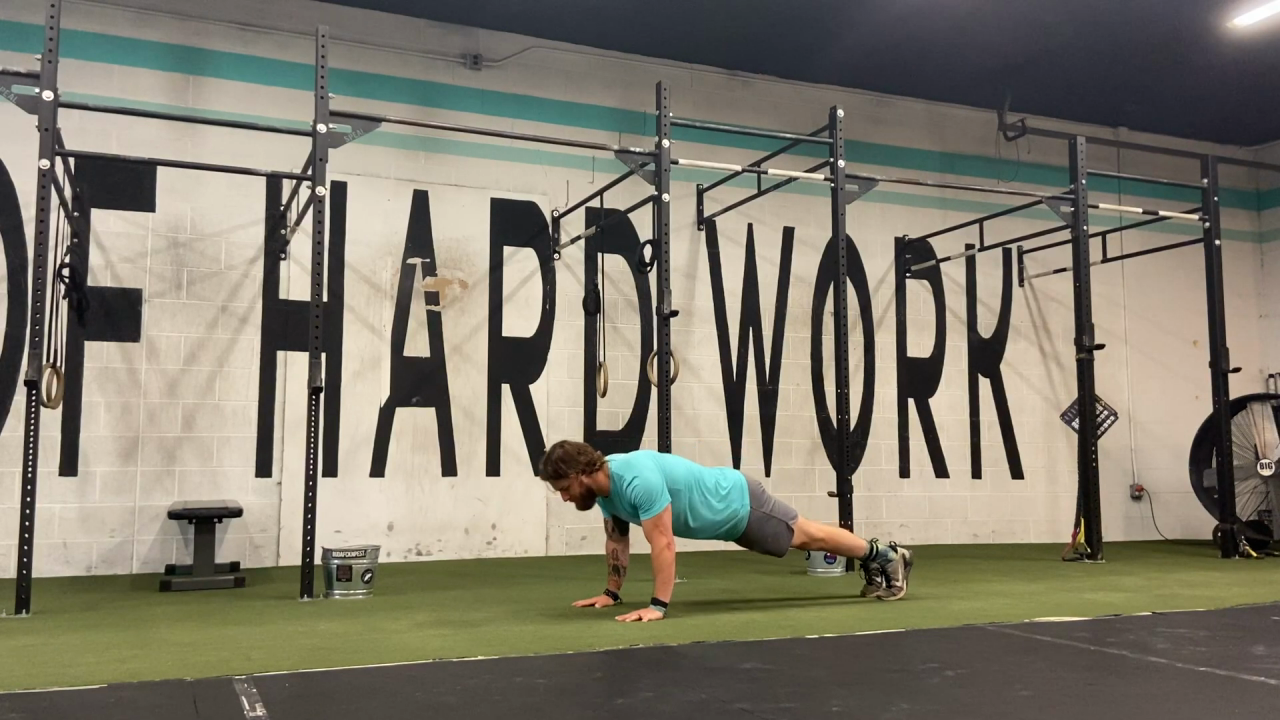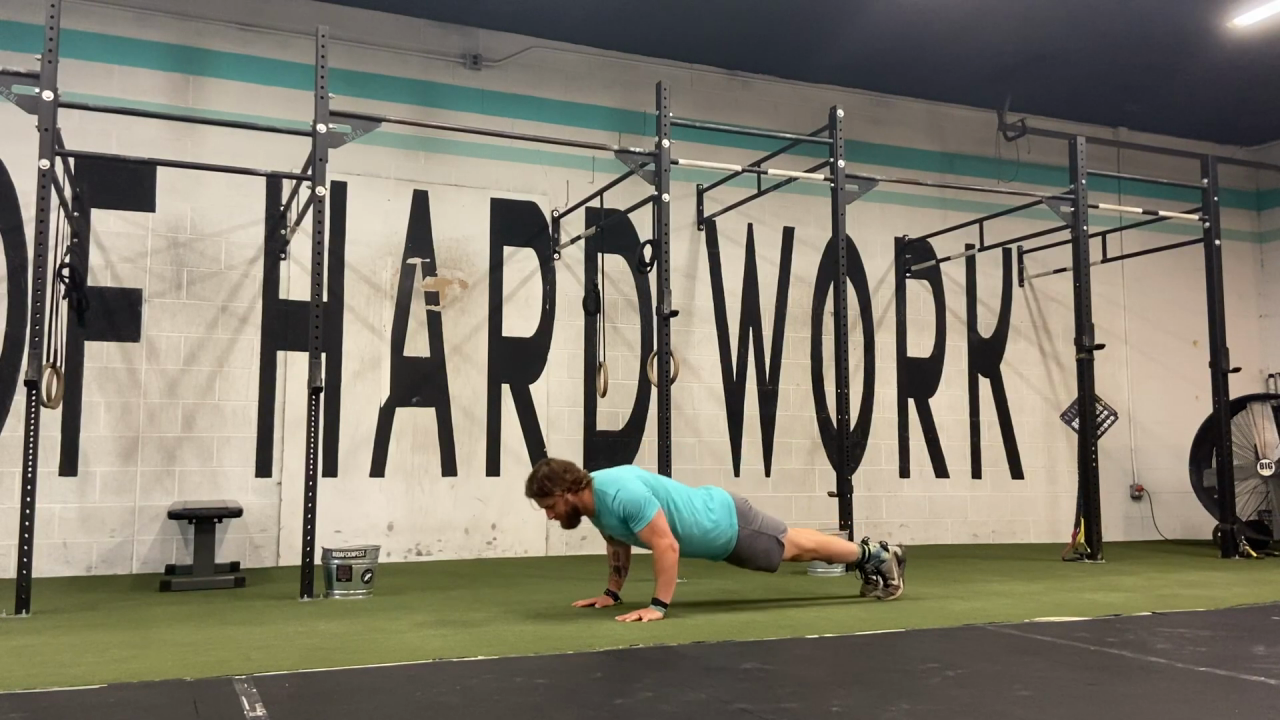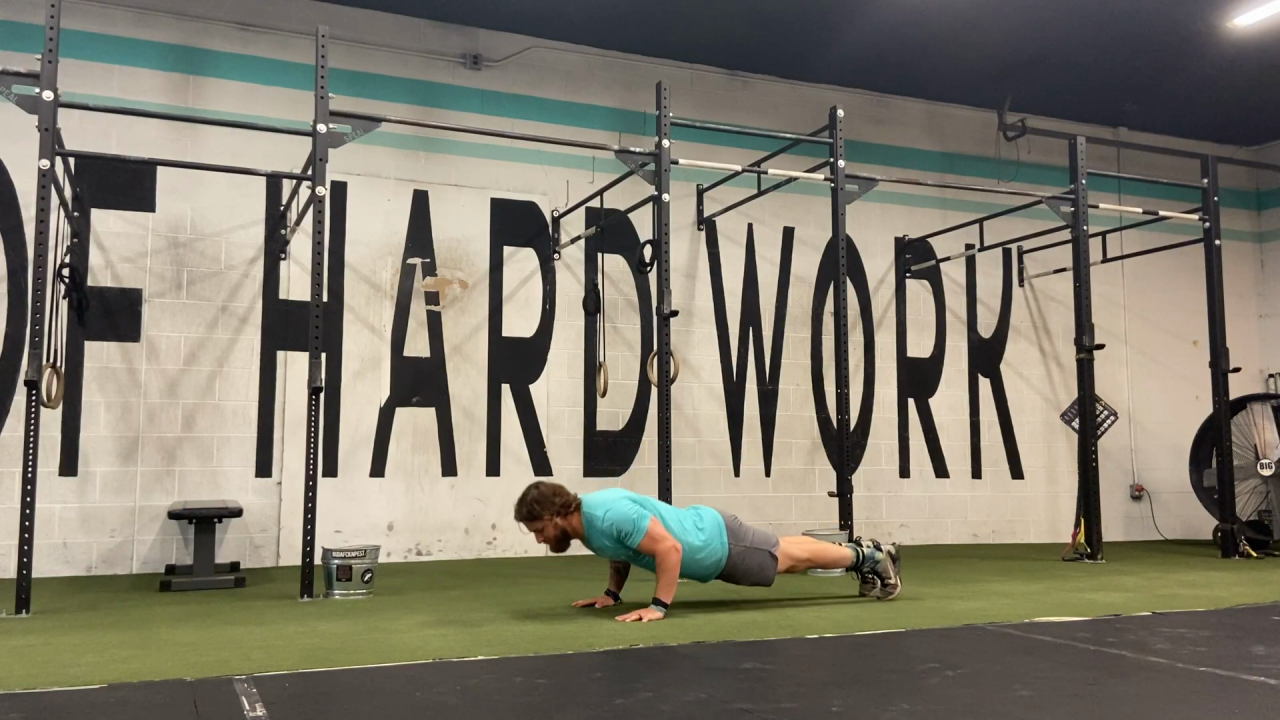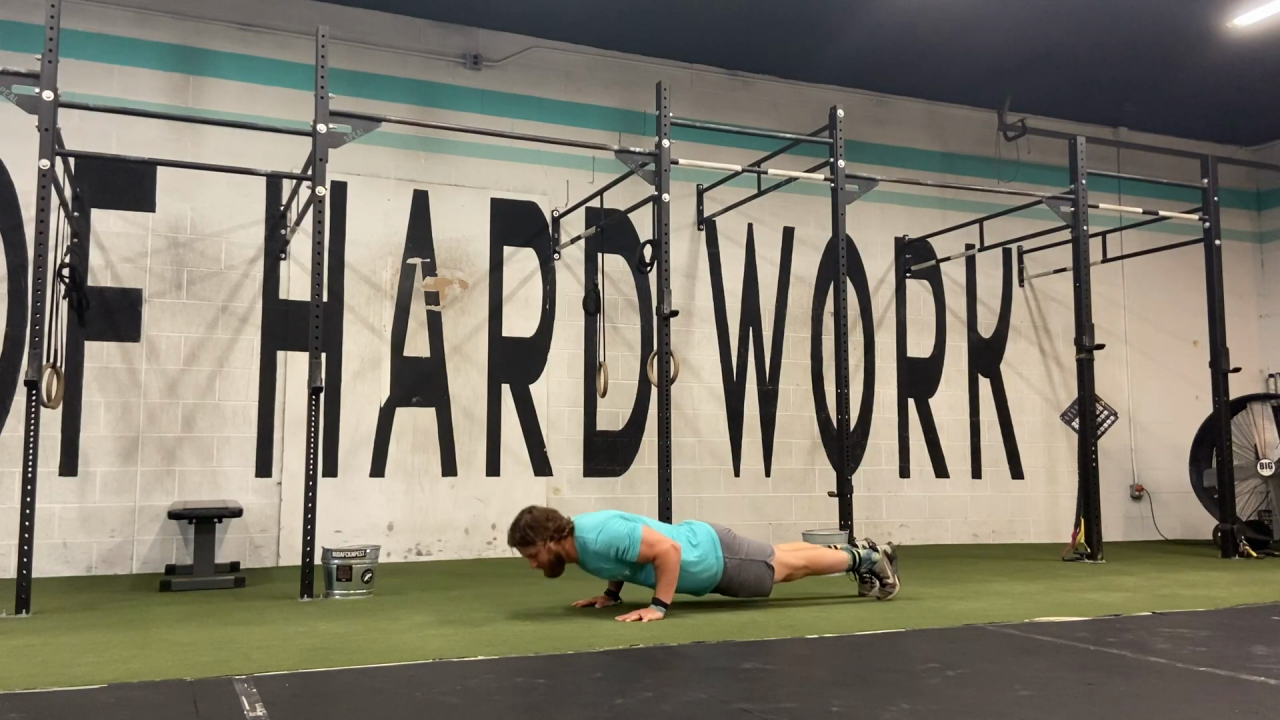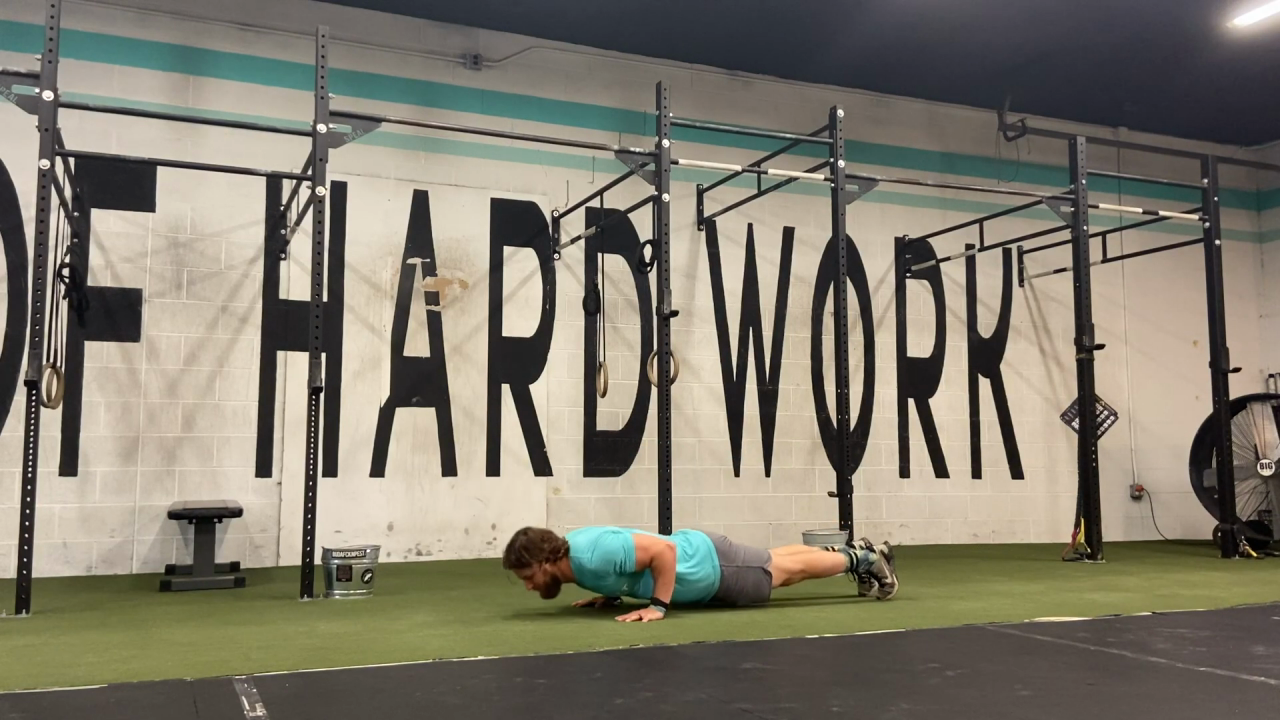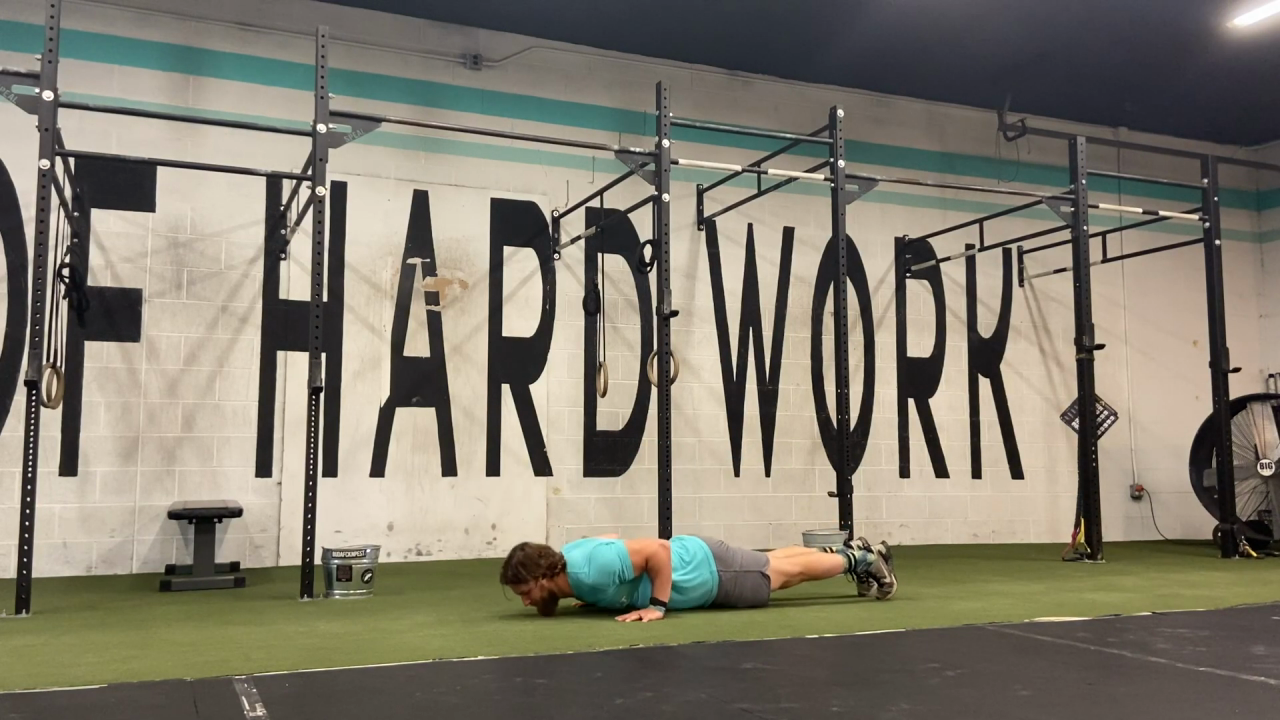
dt=0.2s
person 1, frame 1
left shoulder: (638, 479)
right shoulder: (605, 484)
left elbow: (663, 544)
right elbow: (616, 539)
left wrist: (658, 604)
right wrist: (612, 591)
left hip: (738, 505)
right hip: (727, 510)
left knee: (809, 537)
right knee: (804, 539)
left ankle: (885, 556)
right ankle: (874, 558)
person 1, frame 2
left shoulder: (622, 494)
right shoulder: (594, 498)
left elbow: (666, 547)
right elbow: (618, 543)
left wrist: (659, 605)
right wrist: (611, 592)
left hip: (727, 526)
right hip: (714, 525)
left knee: (800, 548)
right knee: (794, 548)
left ankle: (877, 555)
right ankle: (868, 556)
person 1, frame 3
left shoulder: (608, 515)
right shoulder: (586, 521)
left elbow: (669, 550)
right elbow: (621, 548)
left wrist: (658, 606)
right wrist: (611, 593)
left hip: (718, 544)
right hip: (703, 537)
left knee: (794, 558)
right knee: (787, 554)
left ankle: (872, 557)
right ankle: (861, 551)
person 1, frame 4
left shoulder: (599, 538)
right shoulder: (578, 535)
left elbow: (668, 550)
left wrist: (659, 606)
right wrist: (610, 594)
left hip: (713, 558)
right hip: (698, 545)
left knee: (790, 565)
right knee: (780, 558)
left ankle: (867, 558)
right ankle: (854, 549)
person 1, frame 5
left shoulder: (593, 558)
right shoulder: (571, 545)
left elbow: (664, 550)
left wrist: (658, 606)
right wrist: (607, 594)
left hip: (710, 567)
right hip: (694, 551)
left knee: (788, 569)
right knee: (778, 561)
left ankle: (864, 558)
right ankle: (851, 551)
person 1, frame 6
left shoulder: (590, 572)
right shoulder: (567, 557)
left elbow: (658, 549)
right elbow: (611, 538)
left wrist: (658, 605)
right wrist: (604, 596)
left hip: (709, 572)
right hip: (692, 557)
left knee: (787, 572)
right knee: (776, 564)
left ankle: (864, 558)
right ankle: (851, 551)
